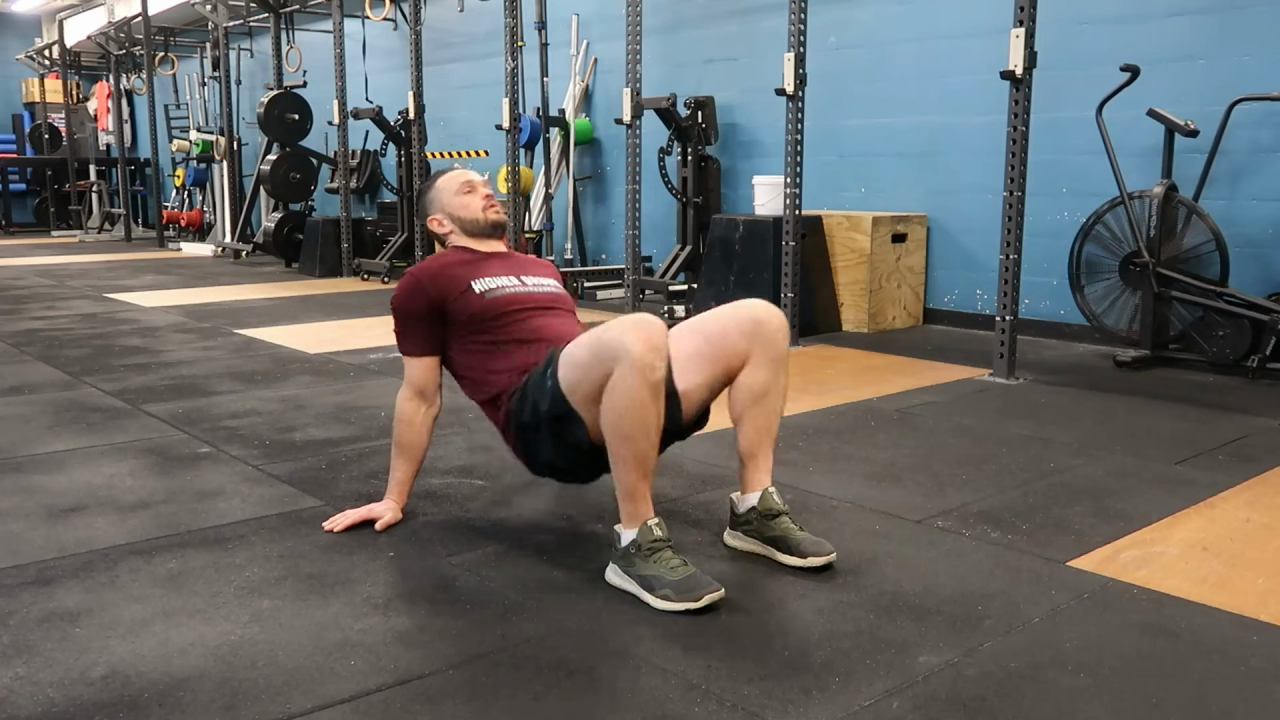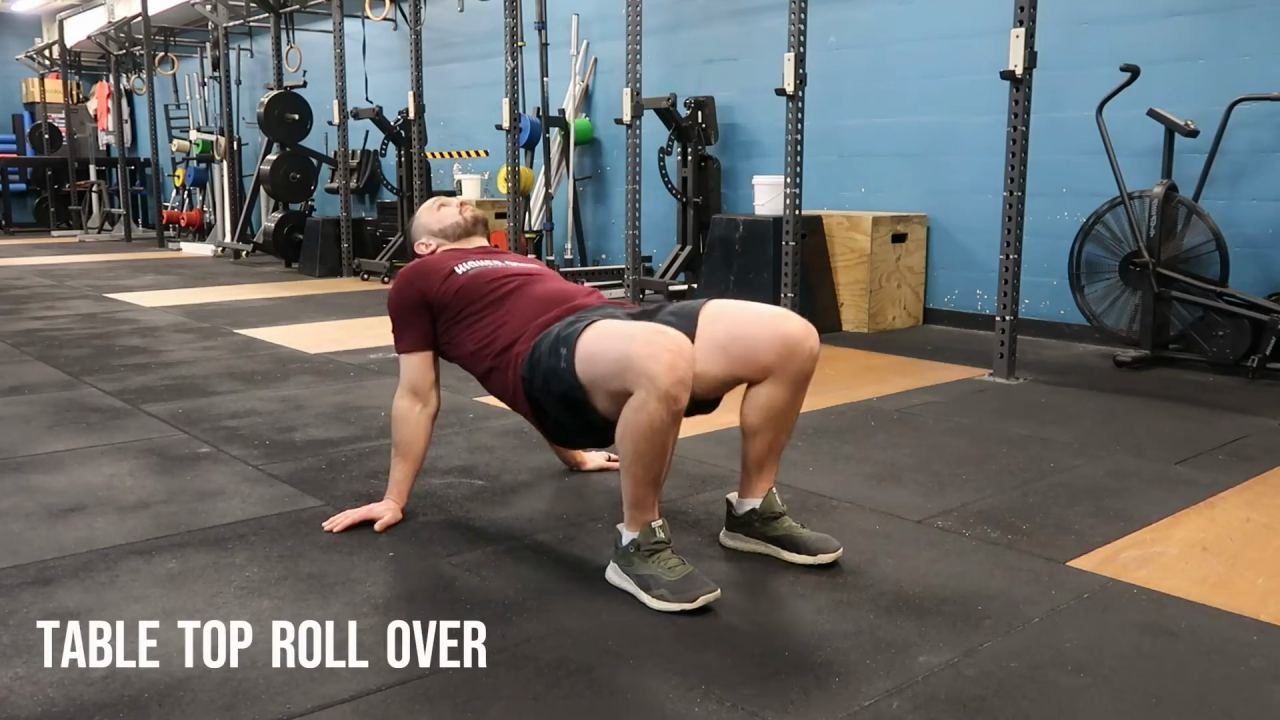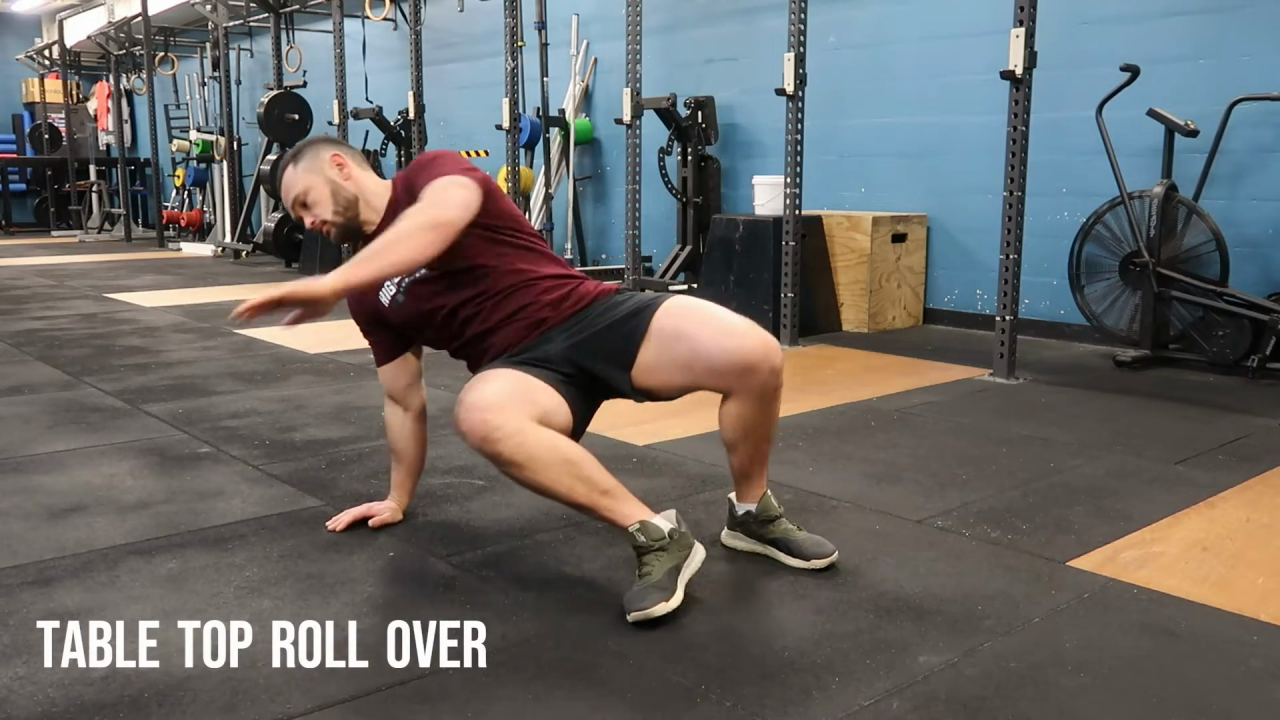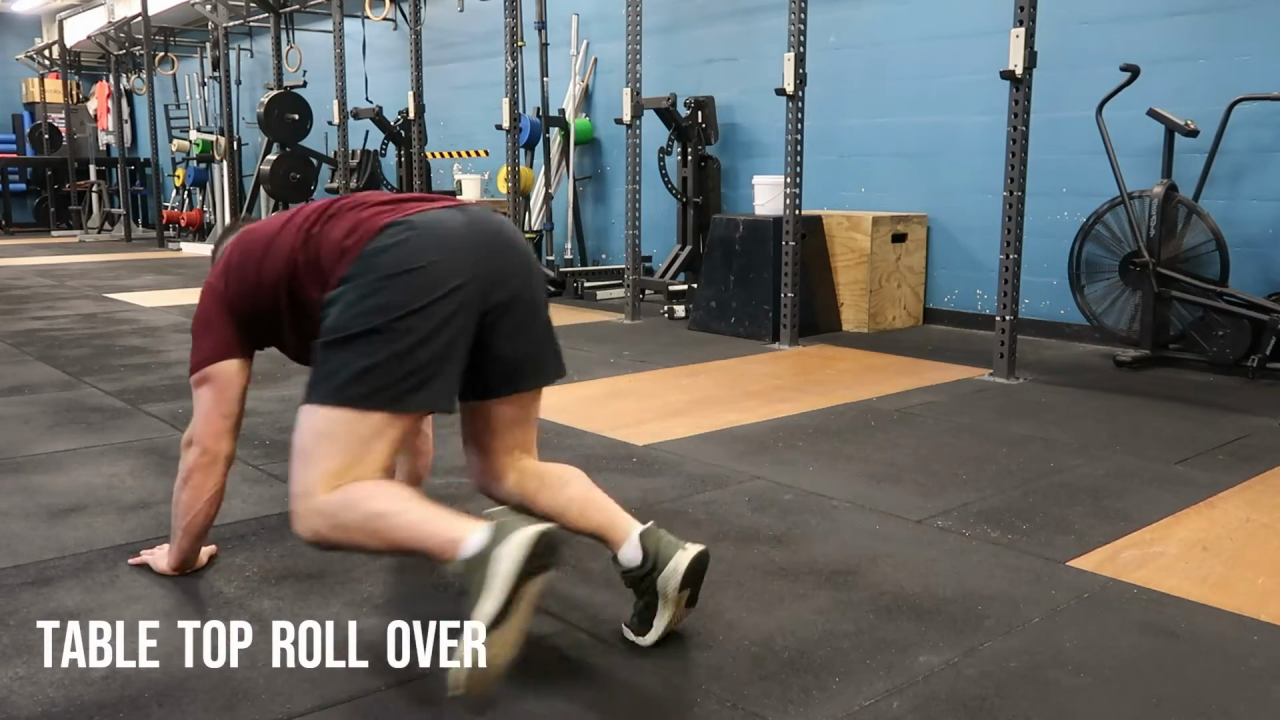
dt=1s
person 1, frame 1
left shoulder: (540, 268)
right shoulder: (428, 282)
right elbow: (421, 396)
left wrist: (588, 447)
right wrist: (395, 499)
left hip: (621, 384)
right hip: (547, 411)
left knee: (760, 322)
right knee: (638, 340)
left ankle: (754, 510)
right ankle: (636, 543)
person 1, frame 2
left shoulder: (529, 265)
right shoulder: (421, 278)
right elbow: (418, 395)
right wrist: (395, 500)
right hip: (552, 354)
left knee: (792, 339)
right knee: (664, 359)
left ankle: (753, 512)
right ankle: (639, 545)
person 1, frame 3
left shoulder: (430, 175)
right shoulder: (376, 299)
left elbow: (440, 223)
right elbow: (402, 397)
left wrist: (331, 284)
right wrist: (400, 498)
left hip: (600, 313)
right hip: (527, 365)
left knee: (751, 355)
right knee: (482, 415)
left ankle: (751, 515)
right ankle: (652, 533)
person 1, frame 4
left shoulder: (232, 277)
left elbow: (209, 444)
right elbow: (409, 398)
left wrist: (180, 554)
right wrist: (399, 502)
left hip: (406, 263)
left knee: (324, 507)
right knee: (510, 472)
left ankle: (488, 547)
right ankle: (645, 547)
